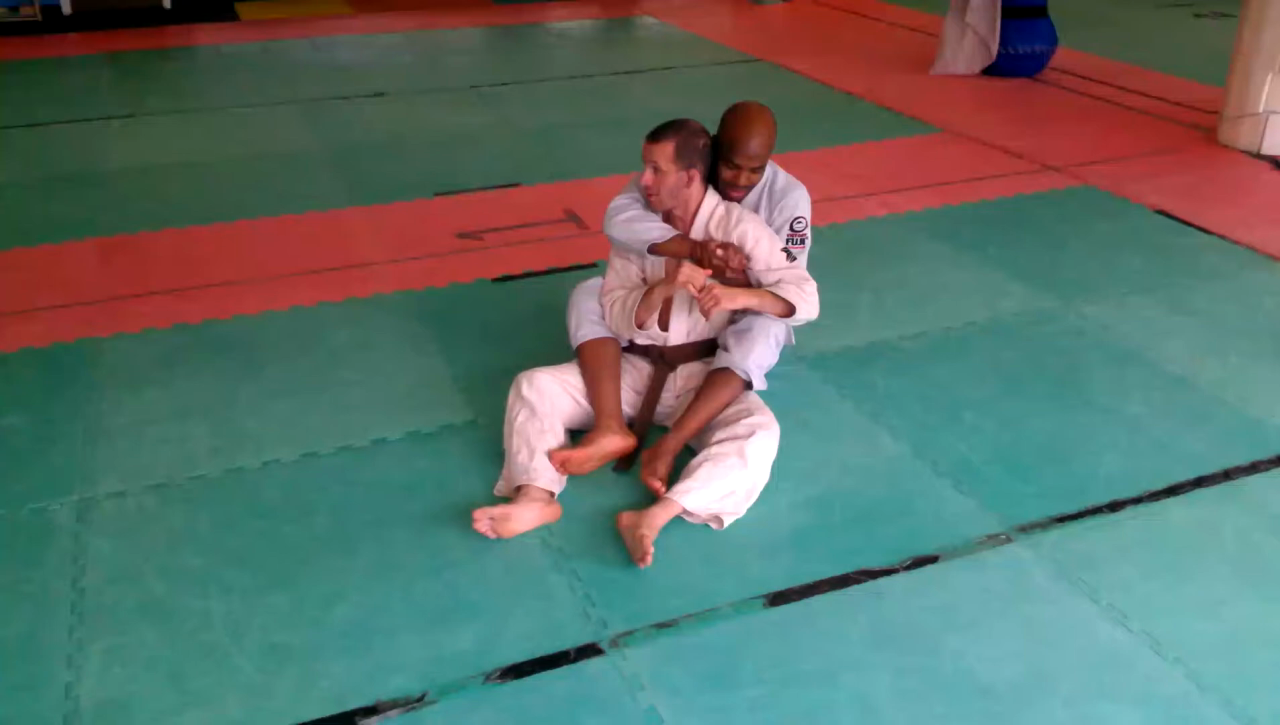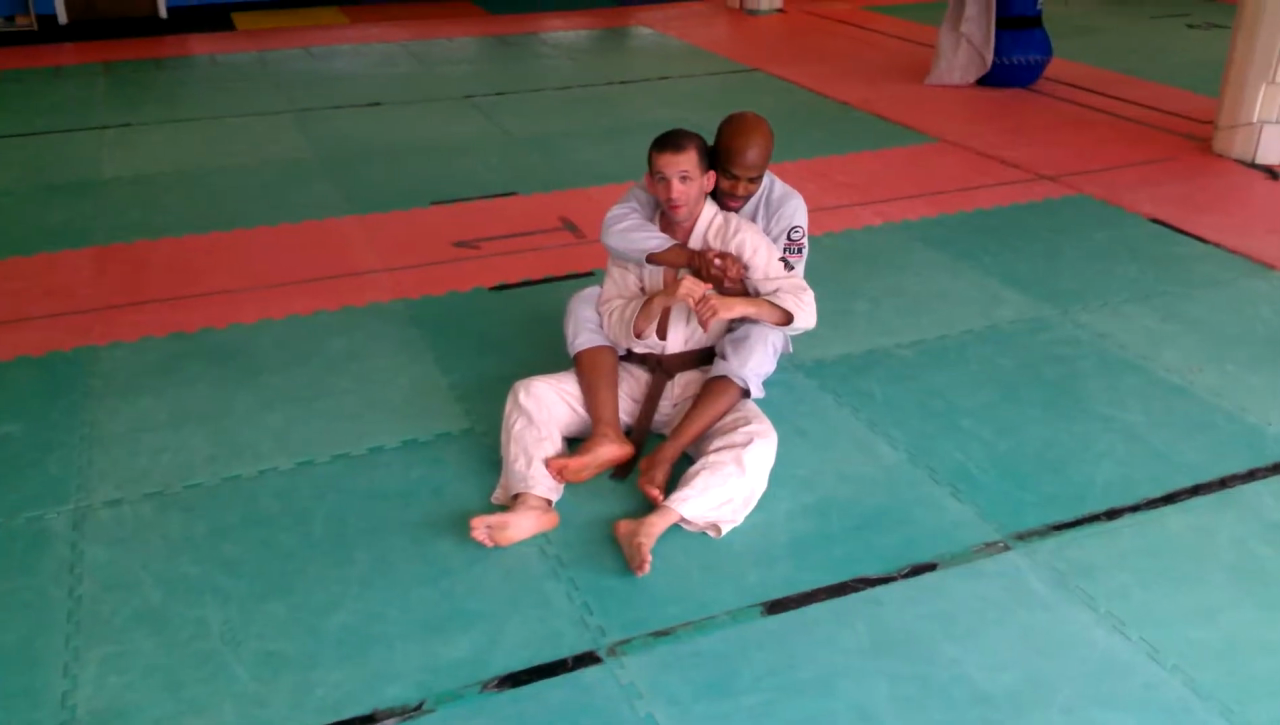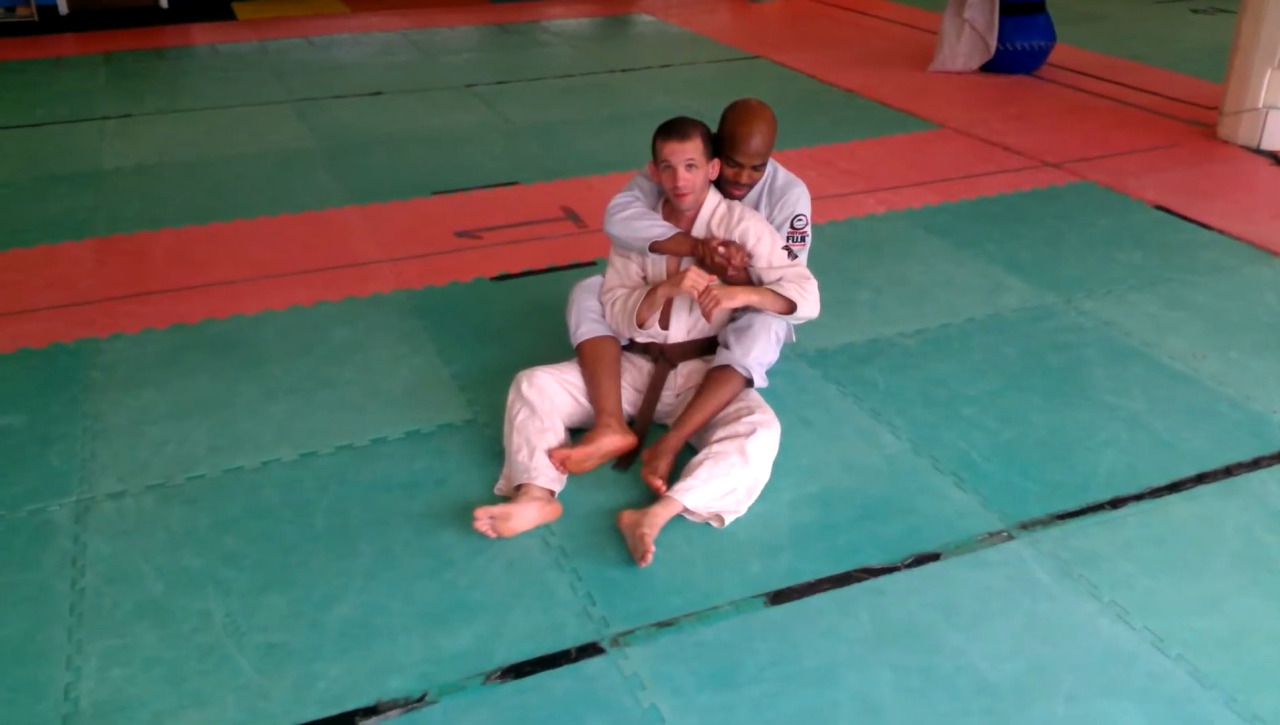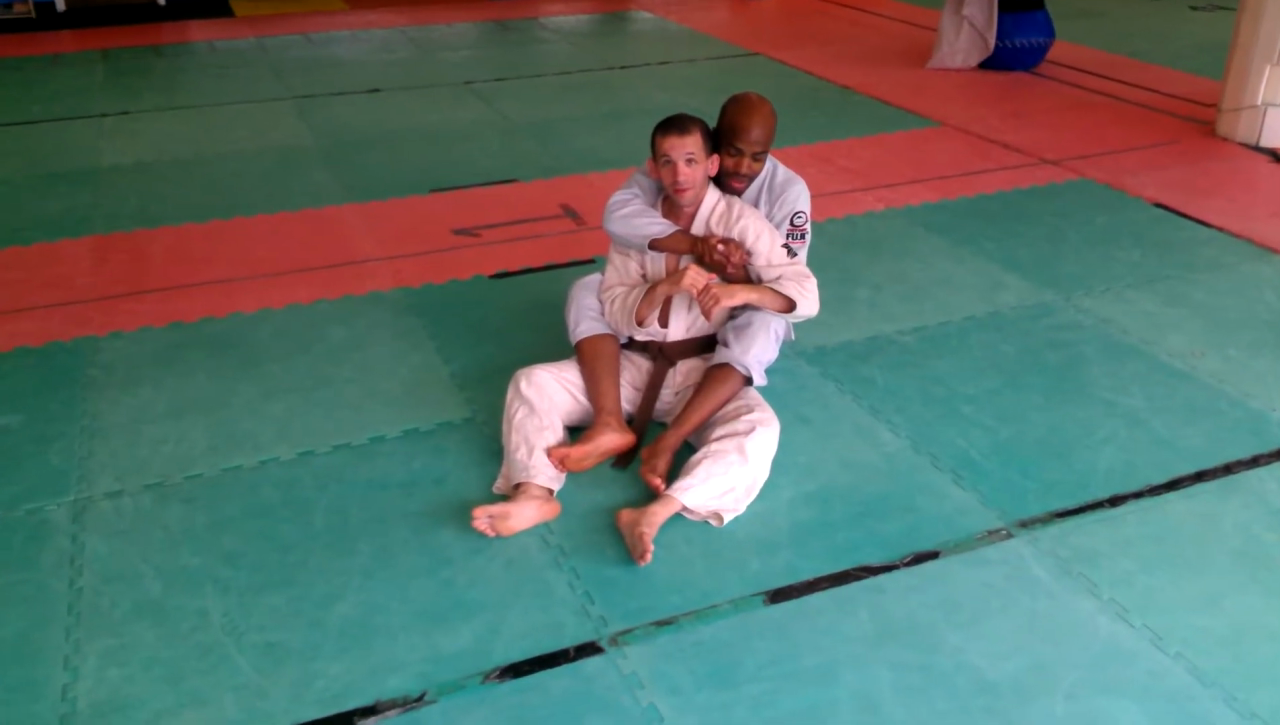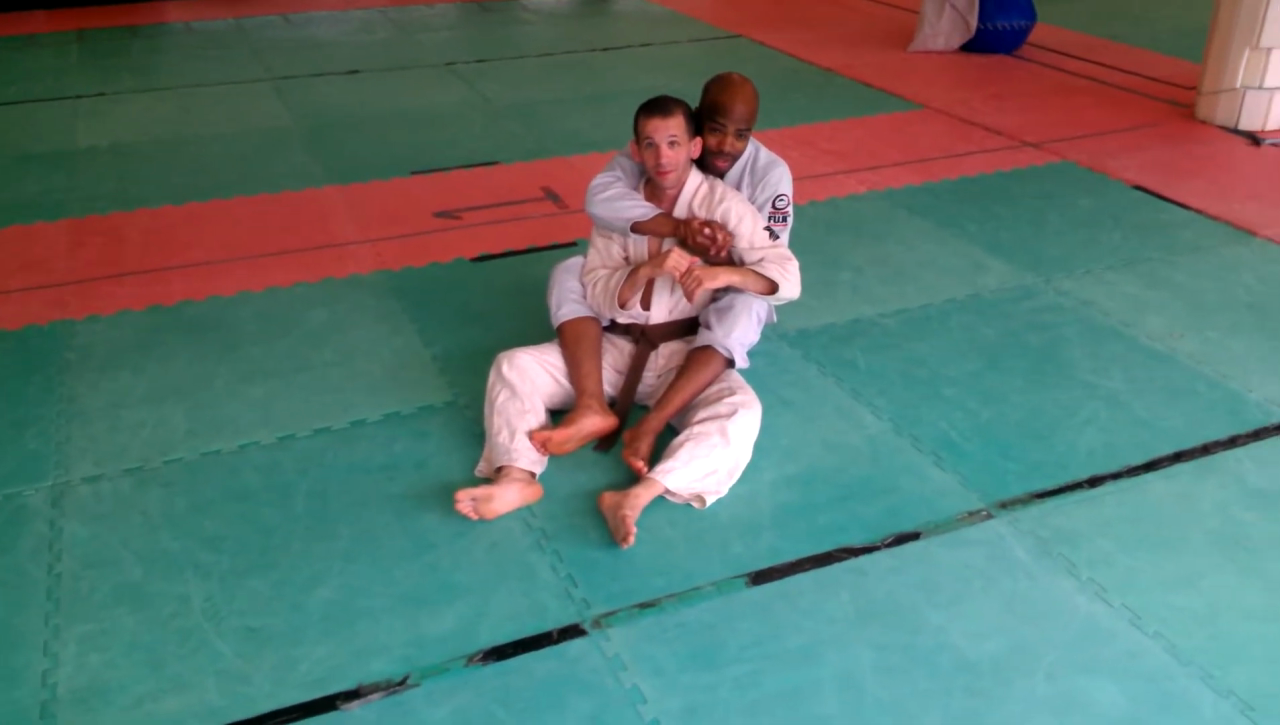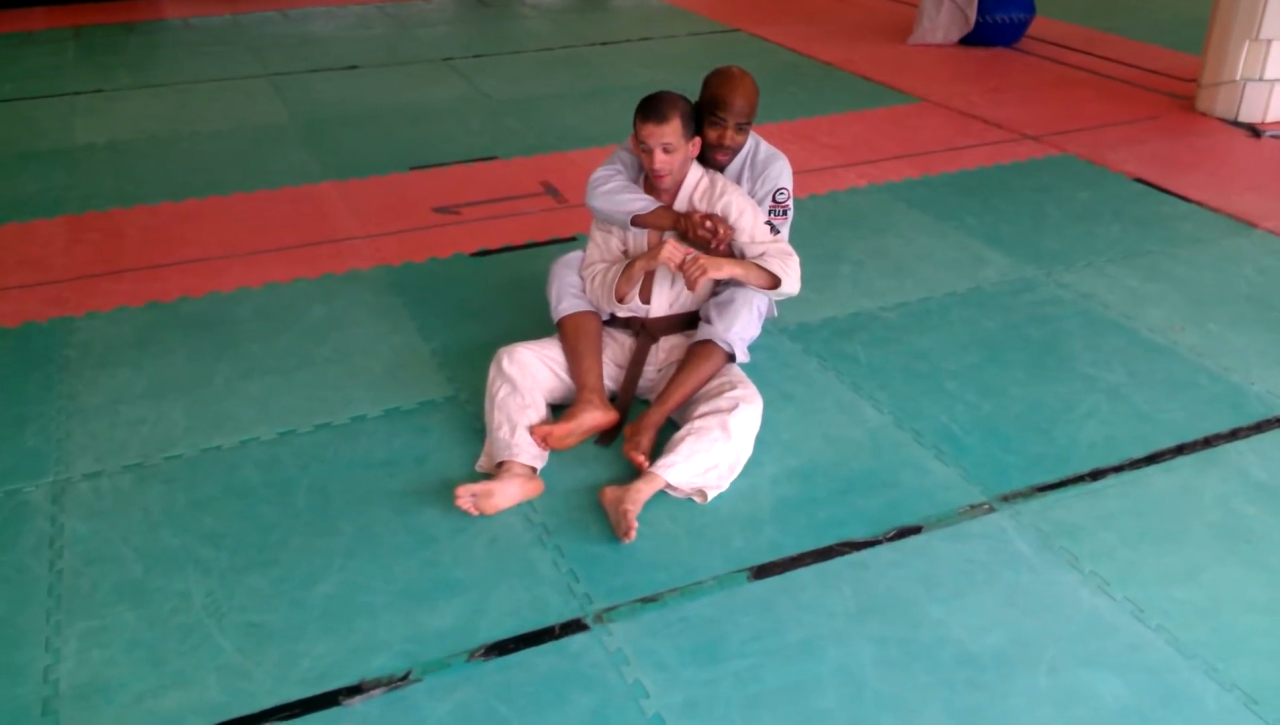
dt=0.7s
person 1, frame 1
left shoulder: (738, 228)
left elbow: (805, 299)
right elbow: (616, 318)
left wrist: (739, 295)
right wrist: (662, 287)
left hip: (705, 376)
right hip: (635, 368)
left knee: (758, 433)
right knee: (534, 386)
left ankle: (653, 517)
right ankle: (536, 497)
person 1, frame 2
left shoulder: (737, 236)
left elbow: (803, 307)
right elbow: (614, 327)
left wrist: (737, 304)
right wrist: (662, 298)
left hip: (702, 384)
right hip: (633, 376)
left knee: (755, 441)
right knee: (531, 394)
left ankle: (651, 524)
right ankle: (534, 505)
person 1, frame 3
left shoulder: (740, 225)
left elbow: (806, 297)
right elbow: (616, 316)
left wrist: (740, 293)
right wrist: (665, 288)
left hip: (706, 373)
right hip: (636, 366)
left knee: (758, 431)
right knee: (533, 385)
left ankle: (653, 516)
right ankle: (535, 496)
person 1, frame 4
left shoulder: (739, 221)
left elbow: (805, 295)
right elbow: (615, 314)
left wrist: (740, 292)
right wrist: (665, 287)
left hip: (705, 372)
right hip: (635, 364)
left knee: (758, 429)
right knee: (532, 383)
left ankle: (652, 515)
right ankle: (535, 495)
person 1, frame 5
left shoulder: (722, 205)
left elbow: (787, 278)
right elbow: (598, 297)
left wrist: (723, 275)
right wrist: (648, 270)
left hip: (687, 354)
right hip: (617, 346)
left knee: (740, 412)
right knee: (514, 366)
left ankle: (635, 497)
right ankle: (516, 478)
person 1, frame 6
left shoulder: (721, 198)
left elbow: (787, 273)
right elbow: (597, 291)
left wrist: (726, 265)
right wrist: (642, 262)
left hip: (686, 348)
right hip: (617, 342)
left knee: (741, 406)
right knee: (514, 361)
left ankle: (636, 492)
right ankle: (517, 472)
person 2, frame 1
left shoulder: (788, 196)
right elbow: (620, 217)
left wrist: (737, 279)
right wrist: (693, 249)
left hip: (732, 321)
left knee: (765, 332)
right knee: (589, 296)
left ankle: (668, 446)
right ankle: (611, 428)
person 2, frame 2
left shoulder: (785, 206)
right elbow: (617, 227)
left wrist: (735, 289)
right wrist: (691, 258)
left hip: (730, 329)
left knee: (763, 340)
right knee: (586, 304)
left ankle: (666, 454)
right ankle: (608, 435)
person 2, frame 3
left shoulder: (788, 194)
right elbow: (620, 216)
left wrist: (739, 276)
right wrist: (695, 246)
left hip: (733, 317)
left knee: (765, 330)
right knee: (589, 294)
left ankle: (668, 445)
right ankle: (611, 426)
person 2, frame 4
left shoulder: (788, 191)
right elbow: (619, 213)
left wrist: (737, 274)
right wrist: (696, 244)
left hip: (733, 314)
left knee: (765, 328)
right knee: (587, 292)
left ankle: (667, 443)
right ankle: (610, 424)
person 2, frame 5
left shoulder: (770, 173)
right elbow: (601, 196)
left wrist: (719, 255)
right wrist: (678, 227)
left hip: (715, 297)
left knee: (746, 311)
right knee: (570, 274)
left ankle: (650, 426)
right ankle: (592, 407)
person 2, frame 6
left shoulder: (770, 167)
right elbow: (602, 189)
left wrist: (720, 248)
right wrist: (679, 220)
left hip: (714, 292)
left knee: (748, 304)
right knee: (569, 269)
left ankle: (650, 420)
right ankle: (592, 402)
